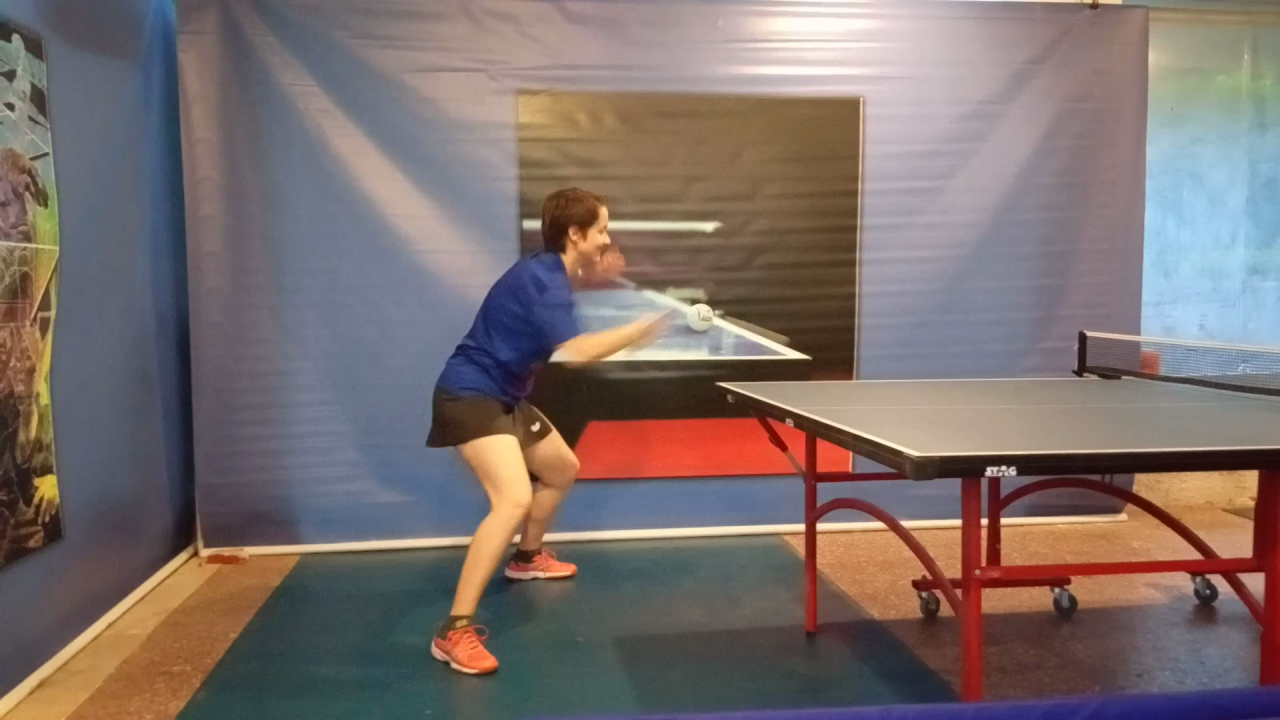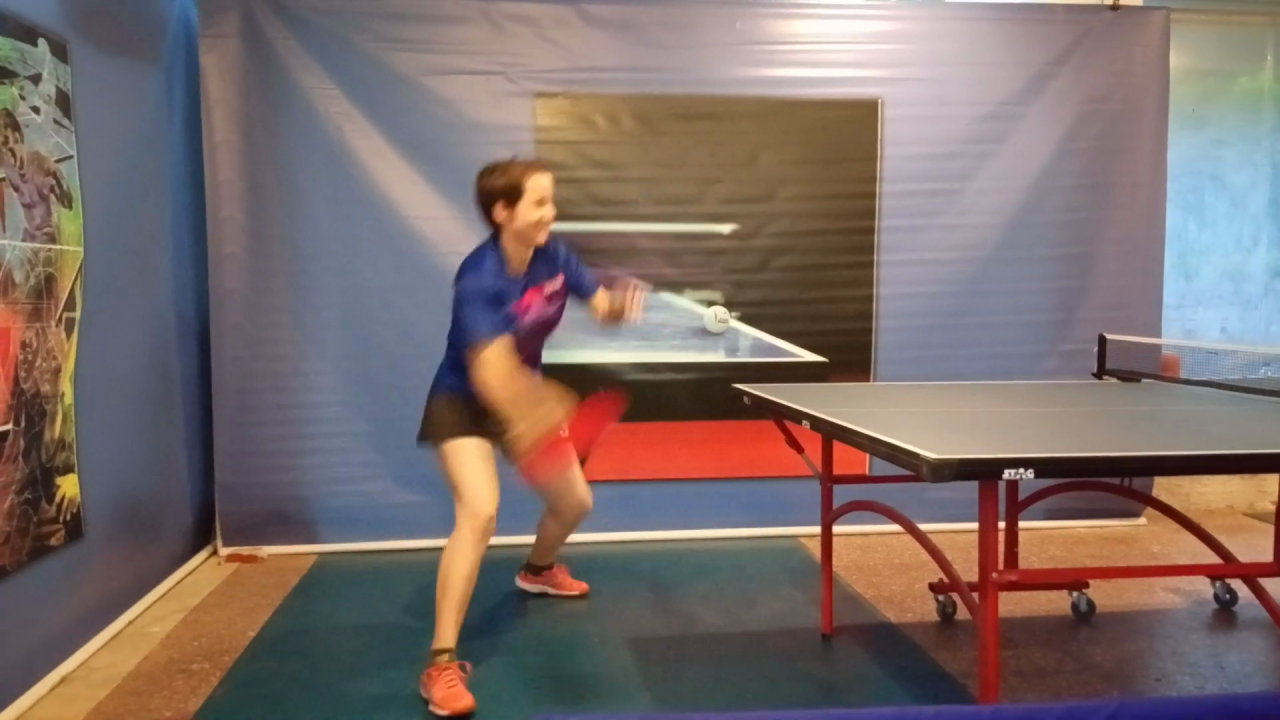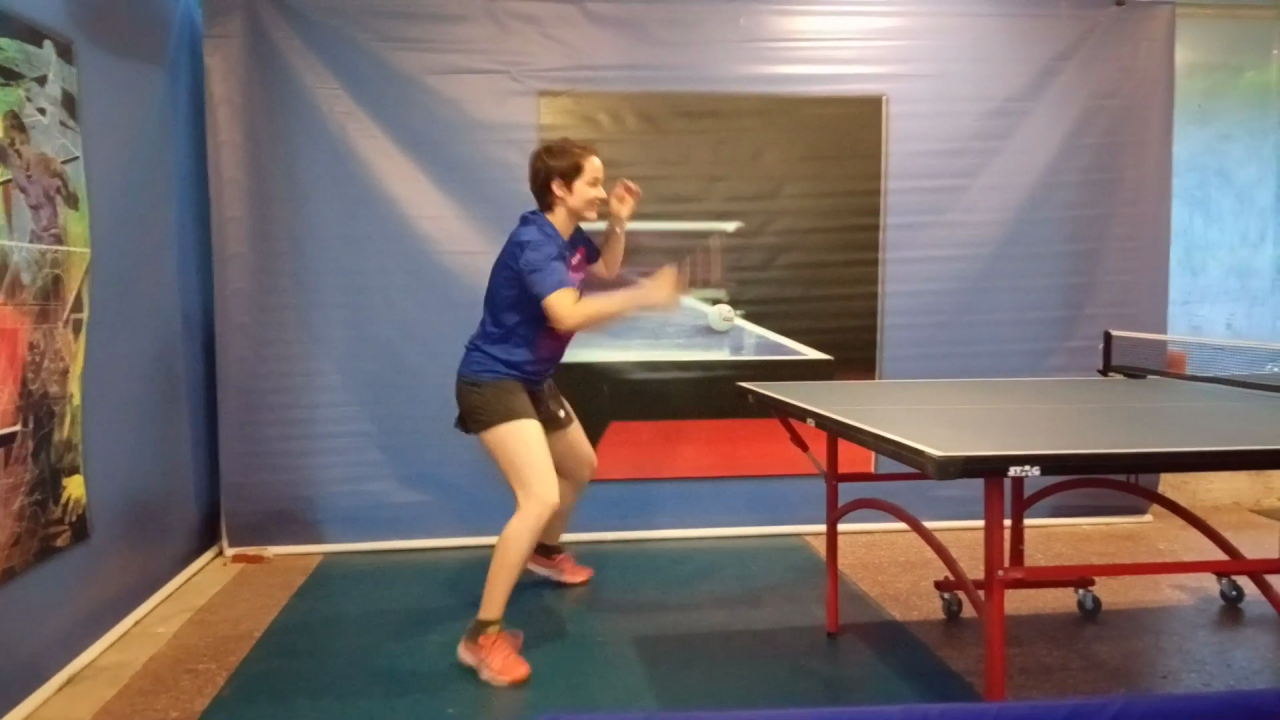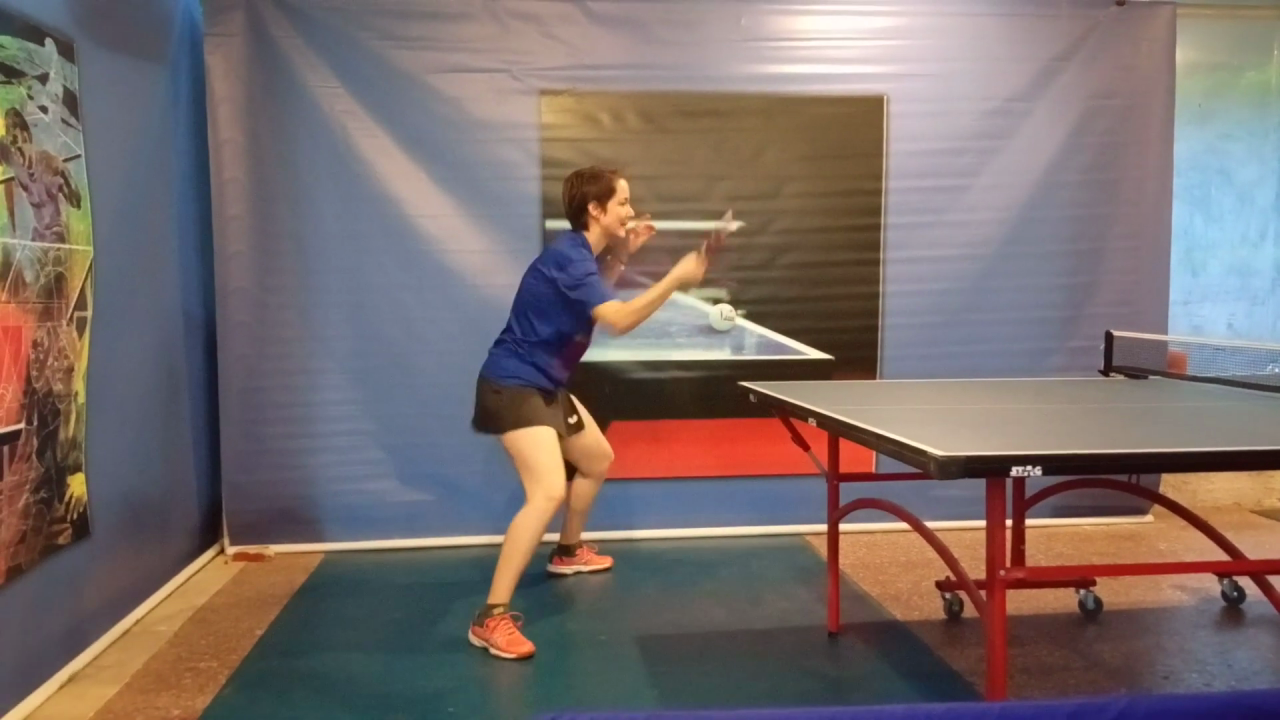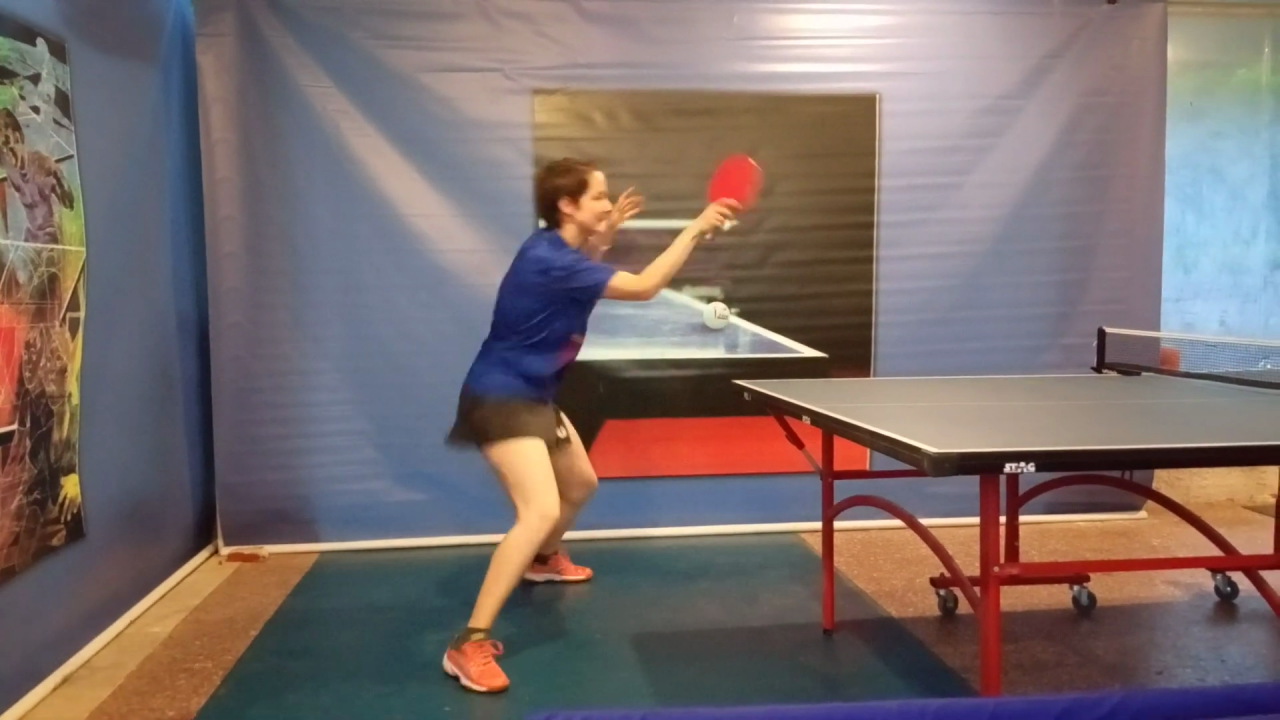
dt=0.7s
person 1, frame 1
left shoulder: (551, 272)
right shoulder: (543, 282)
right elbow: (579, 351)
left wrist: (593, 276)
right wrist: (637, 331)
left hip: (502, 396)
right hip: (470, 397)
left knee: (562, 467)
right knee: (514, 500)
left ankle: (527, 557)
right ankle: (455, 631)
person 1, frame 2
left shoulder: (558, 255)
right shoulder: (477, 278)
left elbow: (600, 306)
right elbow: (488, 370)
left wrist: (622, 300)
right wrist: (527, 418)
left hip: (529, 403)
right hip: (468, 408)
left knee: (575, 502)
right knee: (478, 513)
left ankle: (539, 569)
right ankle: (442, 662)
person 1, frame 3
left shoulder: (567, 236)
right shoulder: (533, 242)
left elbow: (607, 270)
right elbow: (566, 315)
left wrist: (618, 222)
right wrist: (645, 296)
left hip: (531, 381)
right hip: (494, 383)
left knee: (580, 467)
right knee: (541, 500)
left ankle: (546, 552)
right ankle: (484, 633)
person 1, frame 4
left shoulder: (588, 253)
right shoulder: (570, 259)
left elbow: (601, 303)
right elbow: (619, 321)
left wrist: (626, 249)
right wrist: (674, 279)
left hip: (547, 384)
right hip: (514, 387)
left knee: (599, 459)
right knee: (548, 493)
left ankle: (568, 551)
right ankle: (492, 617)
person 1, frame 5
left shoulder: (559, 250)
right shoulder: (551, 260)
left elbow: (587, 271)
right elbow: (642, 286)
left wrist: (606, 234)
right wrist: (696, 228)
left hip: (530, 396)
right hip: (500, 400)
left knee: (581, 483)
right knee: (539, 514)
left ankle: (543, 560)
right ankle: (469, 642)
